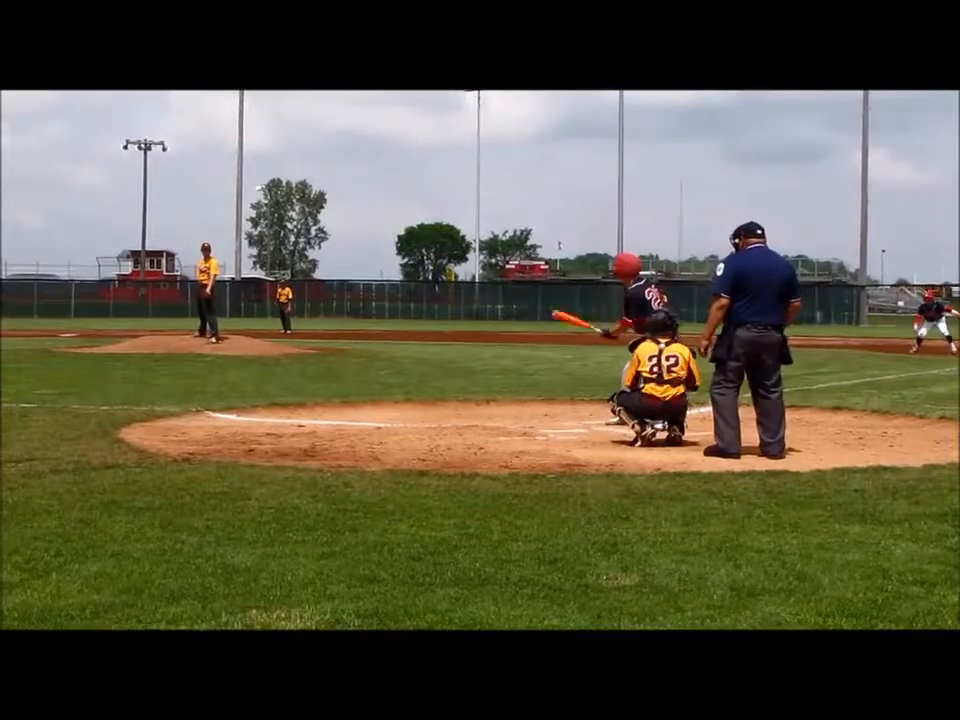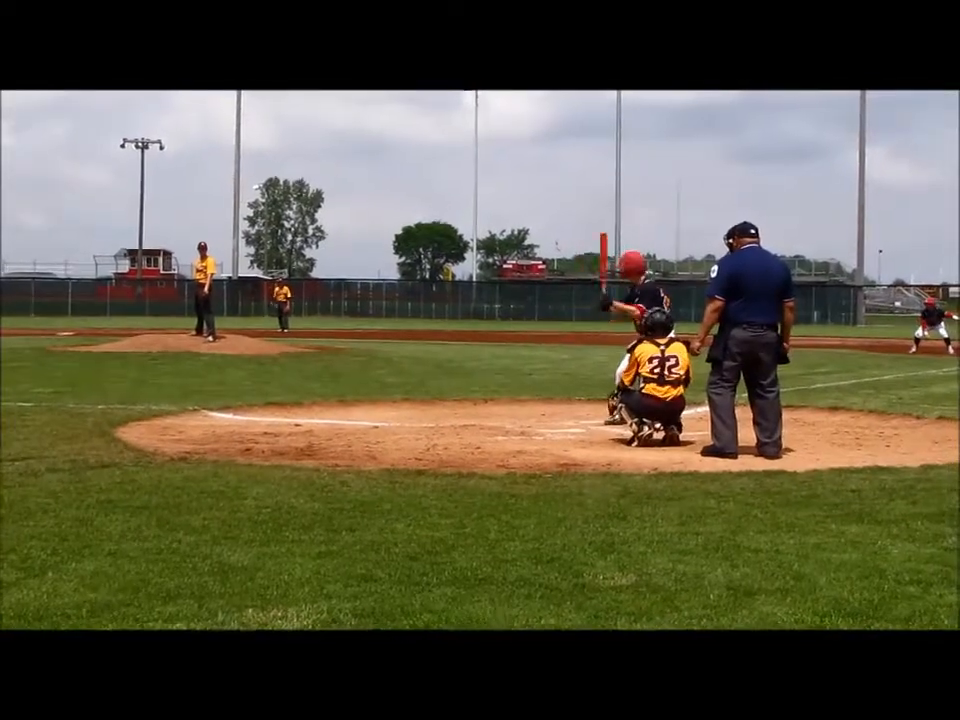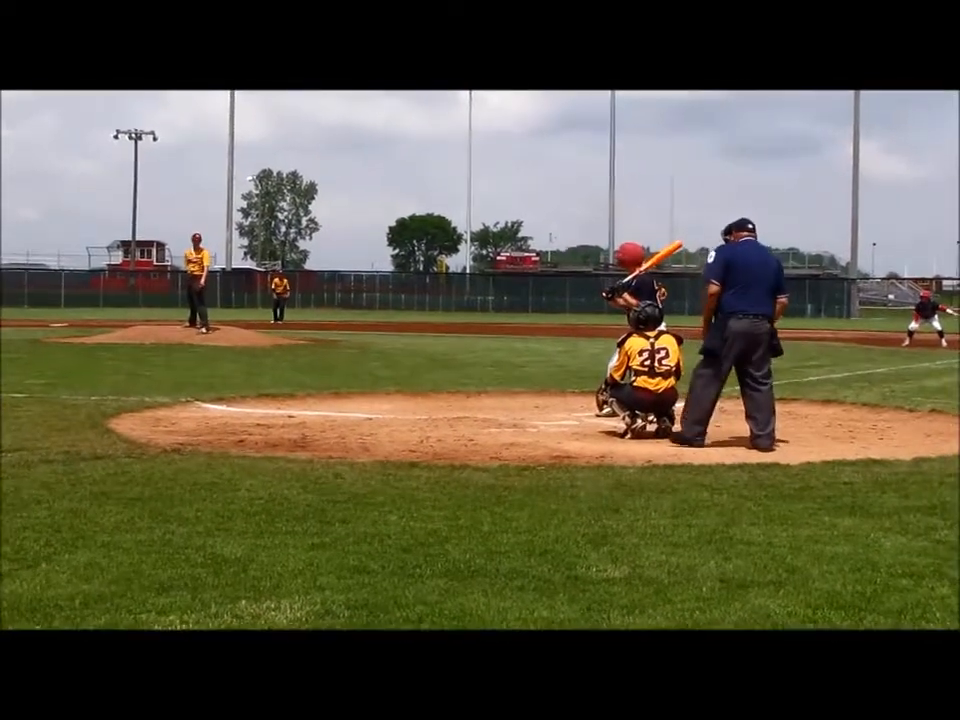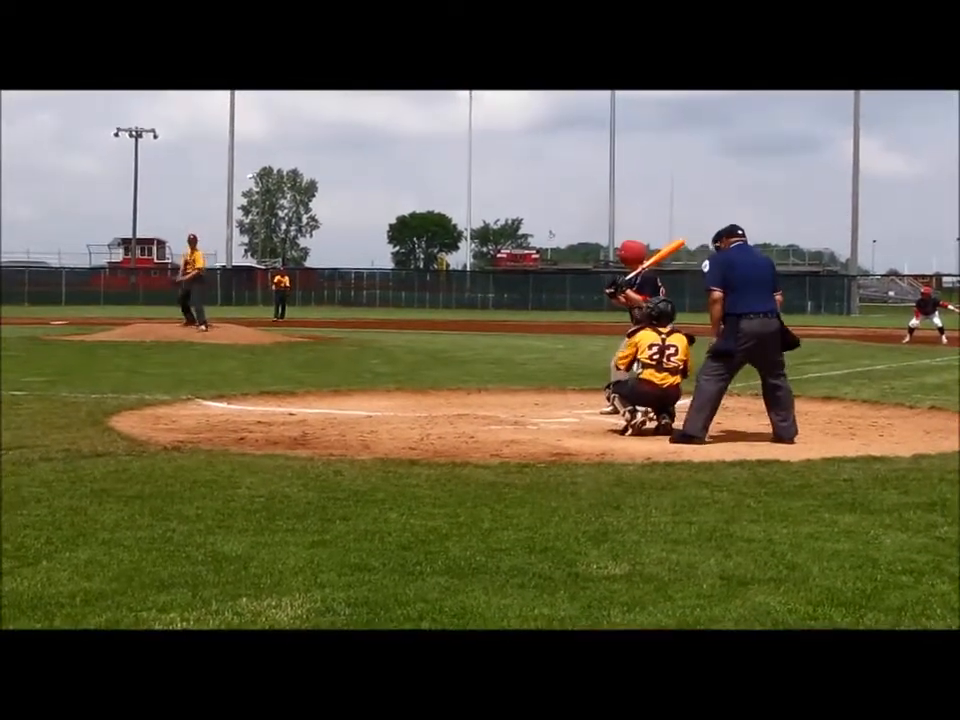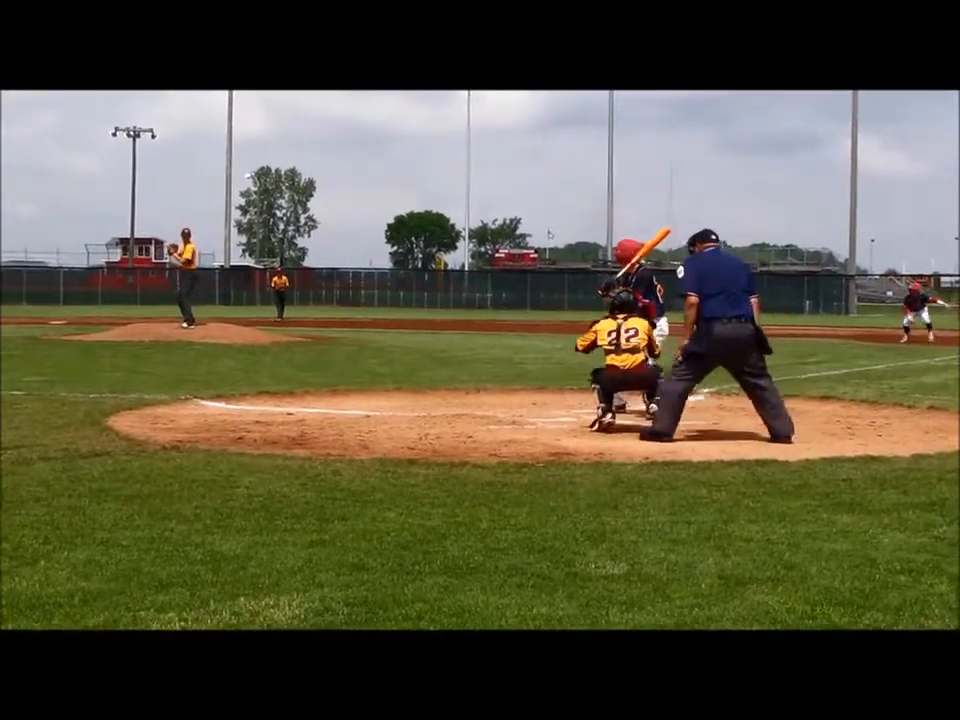
dt=1s
person 1, frame 1
left shoulder: (734, 261)
right shoulder: (784, 265)
left elbow: (721, 303)
right elbow: (795, 305)
left wrist: (706, 337)
left hip: (739, 335)
right hip: (771, 337)
left knee: (724, 388)
right knee: (771, 392)
left ankle: (728, 445)
right ankle: (774, 446)
person 1, frame 2
left shoulder: (728, 263)
right shoulder: (779, 265)
left elbow: (716, 305)
right elbow: (788, 307)
left wrist: (700, 338)
right wrist: (785, 339)
left hip: (735, 335)
right hip: (767, 337)
left knee: (721, 387)
right knee: (767, 391)
left ankle: (725, 445)
right ankle: (771, 445)
person 1, frame 3
left shoulder: (724, 252)
right shoulder: (773, 259)
left elbow: (713, 291)
right elbow: (782, 302)
left wrist: (707, 324)
left hip: (730, 325)
right hip: (761, 328)
left knee: (707, 379)
right knee: (760, 383)
left ankle: (693, 433)
right ankle: (763, 437)
person 1, frame 4
left shoulder: (719, 259)
right shoulder: (765, 260)
left elbow: (716, 298)
right elbow: (778, 298)
left wrist: (716, 333)
left hip: (740, 327)
right hip: (770, 326)
left knee: (711, 378)
right knee: (776, 380)
left ankle: (693, 432)
right ankle: (786, 431)
person 1, frame 5
left shoulder: (693, 263)
right shoulder: (740, 264)
left elbow: (692, 301)
right elbow: (753, 301)
left wrist: (687, 338)
right wrist: (753, 333)
left hip: (712, 331)
right hip: (744, 329)
left knee: (679, 378)
right knee: (760, 382)
left ankle: (661, 429)
right ankle: (782, 431)
